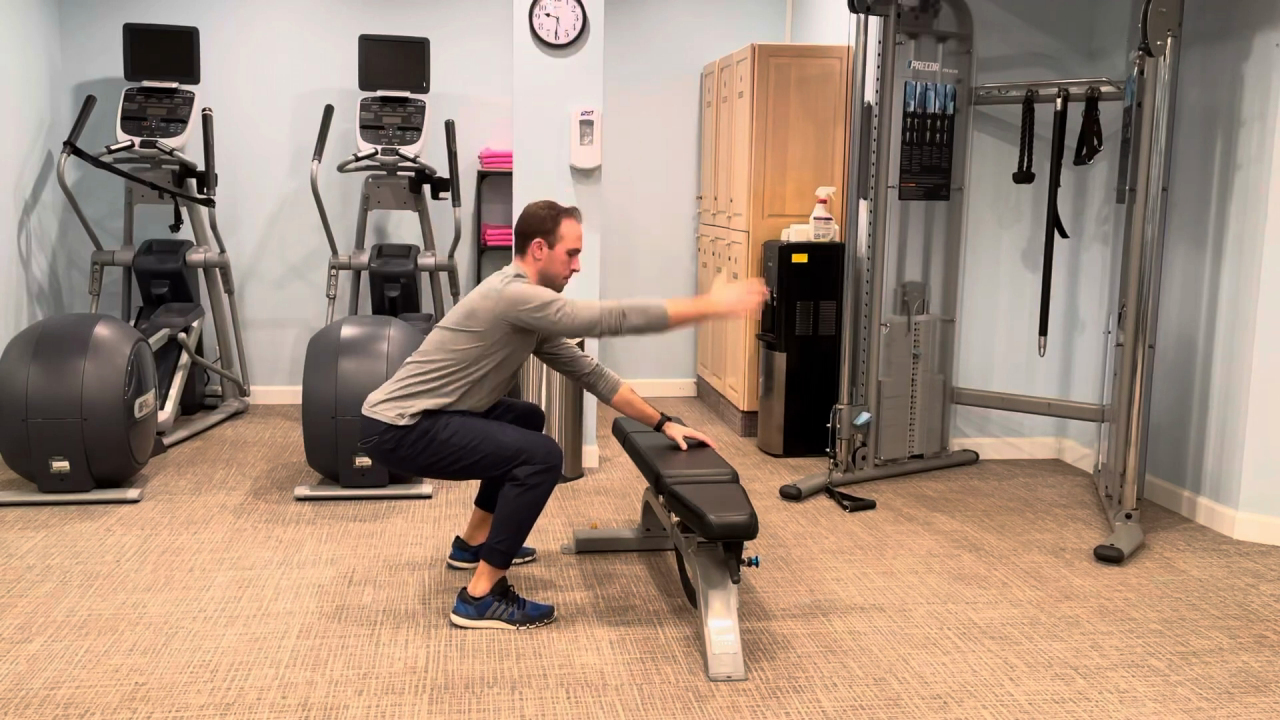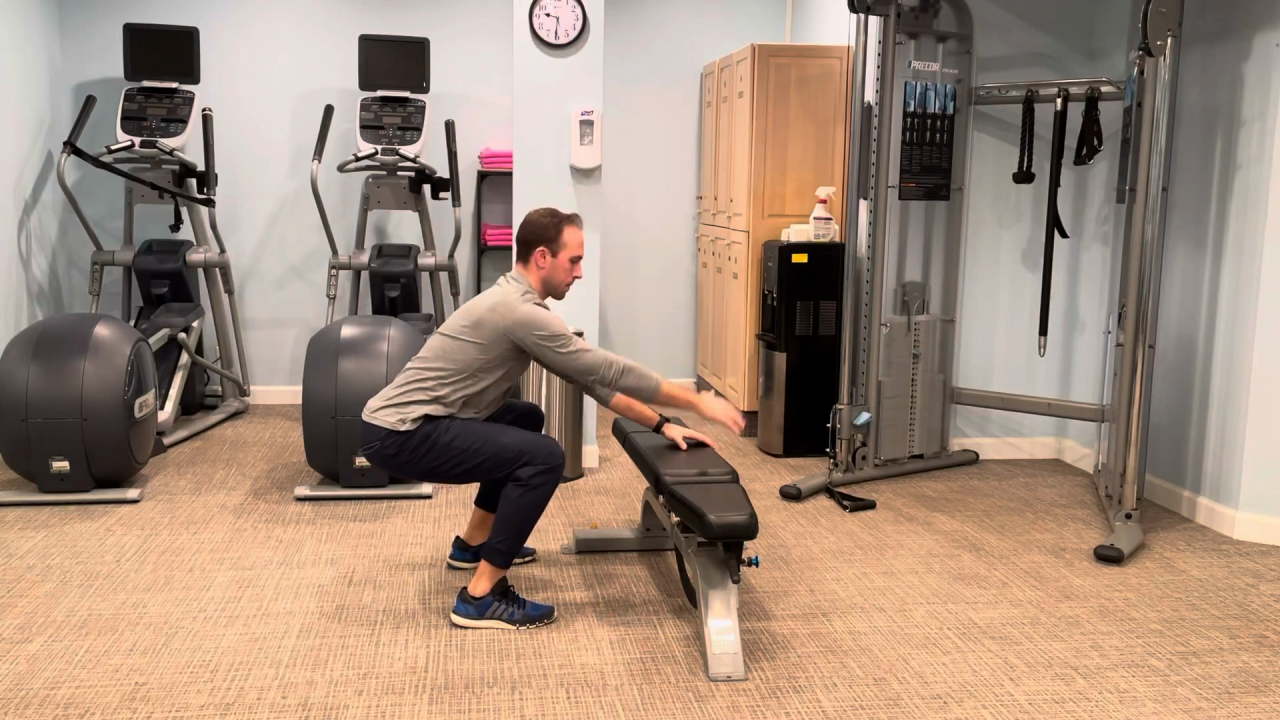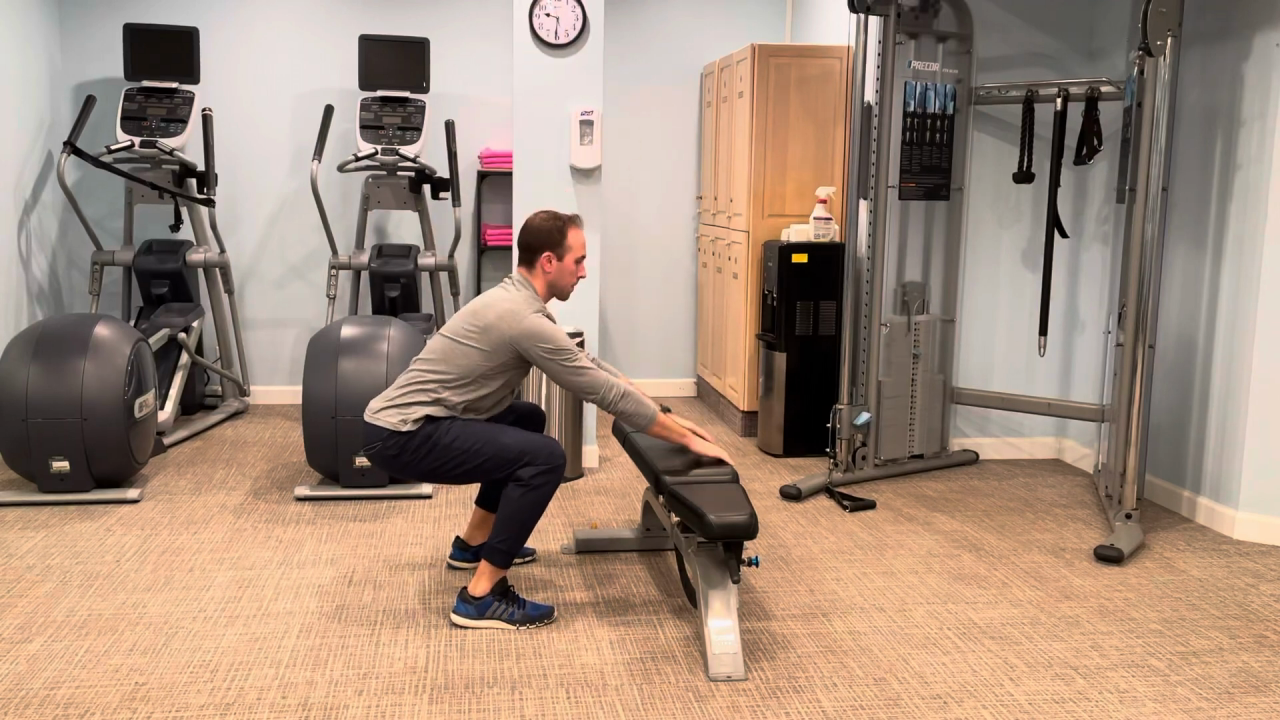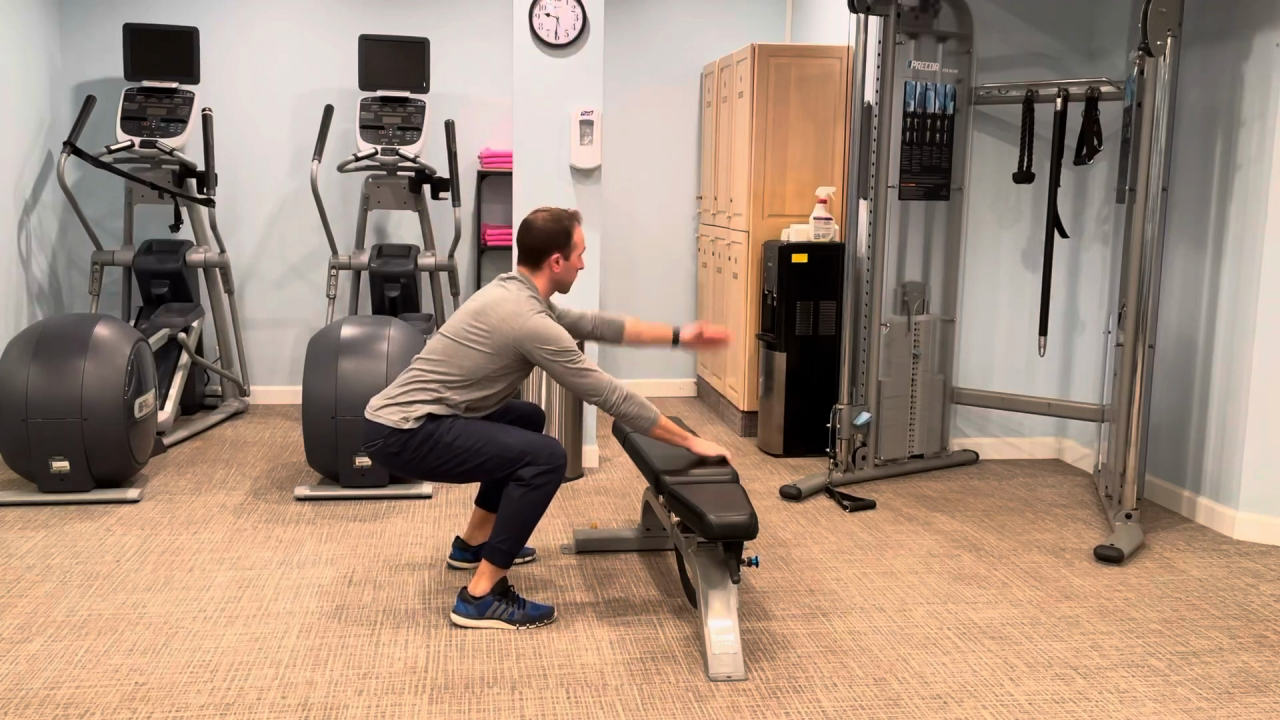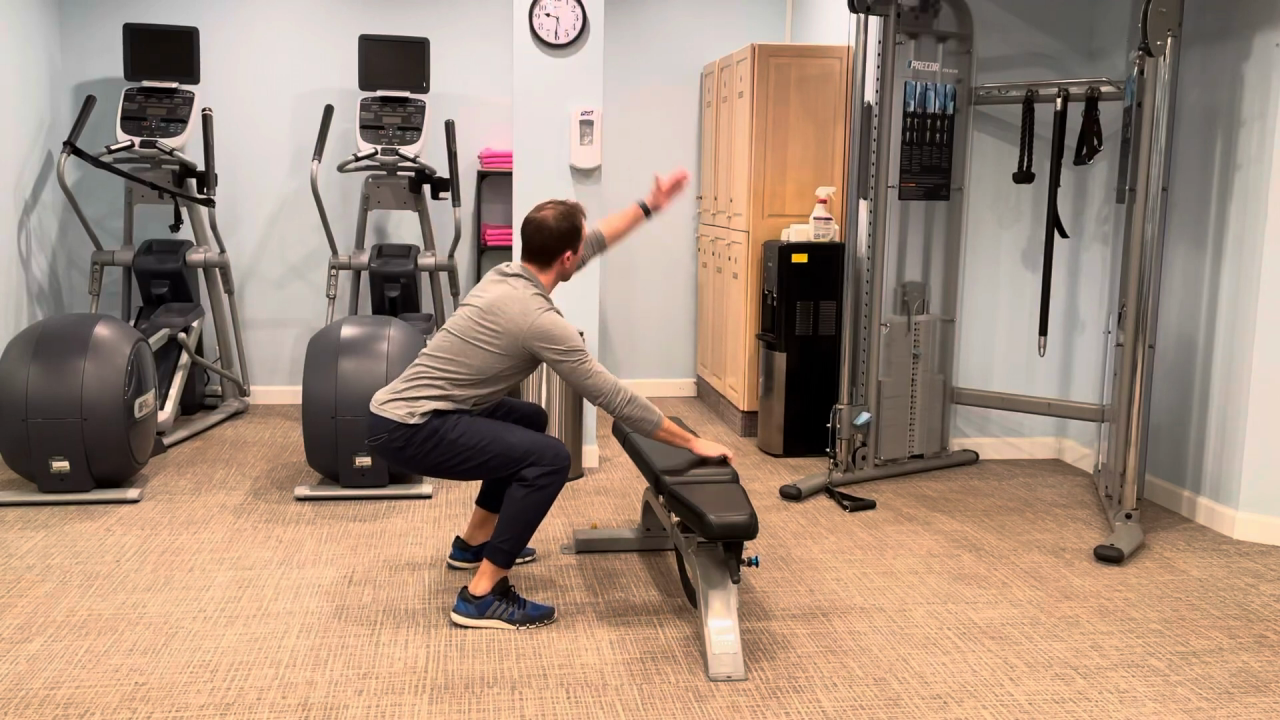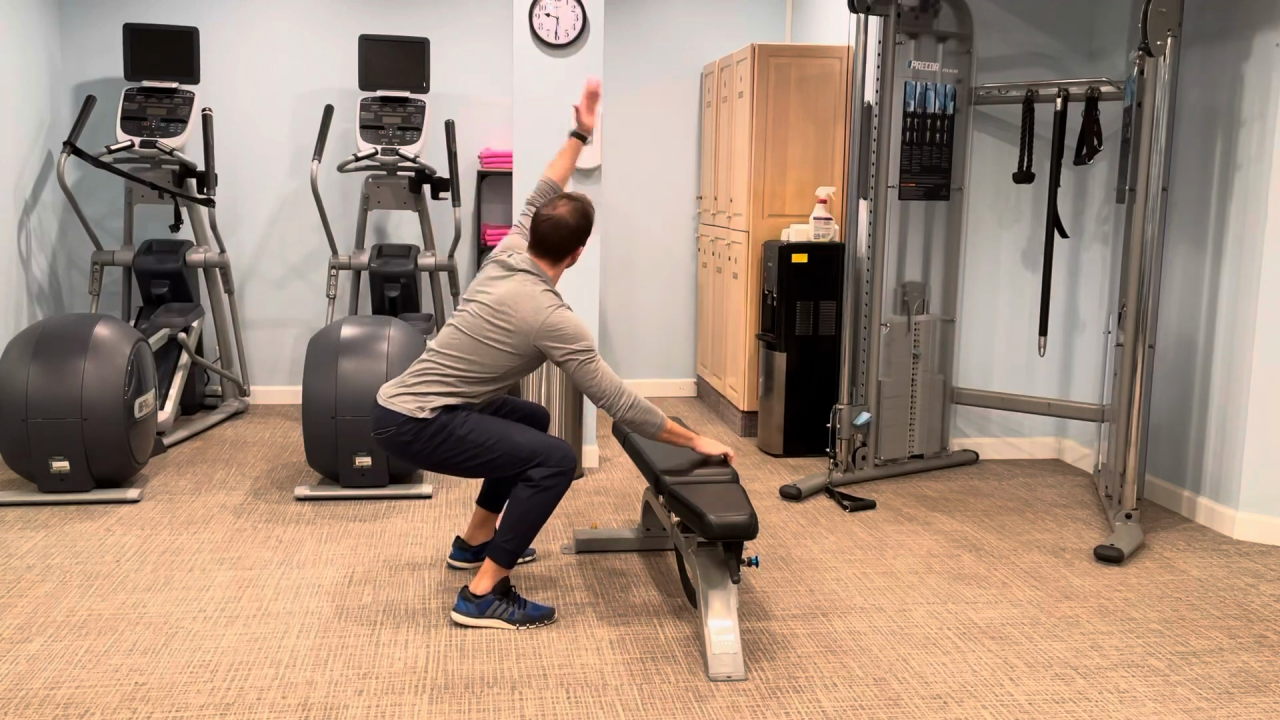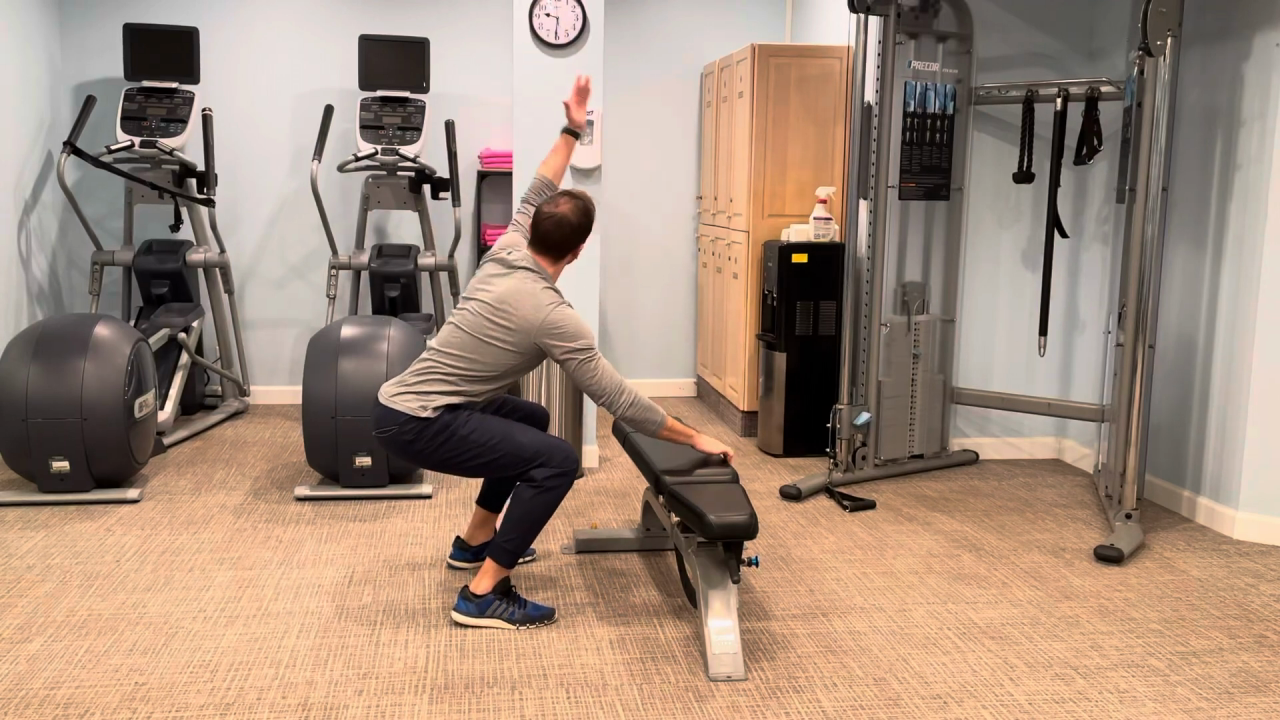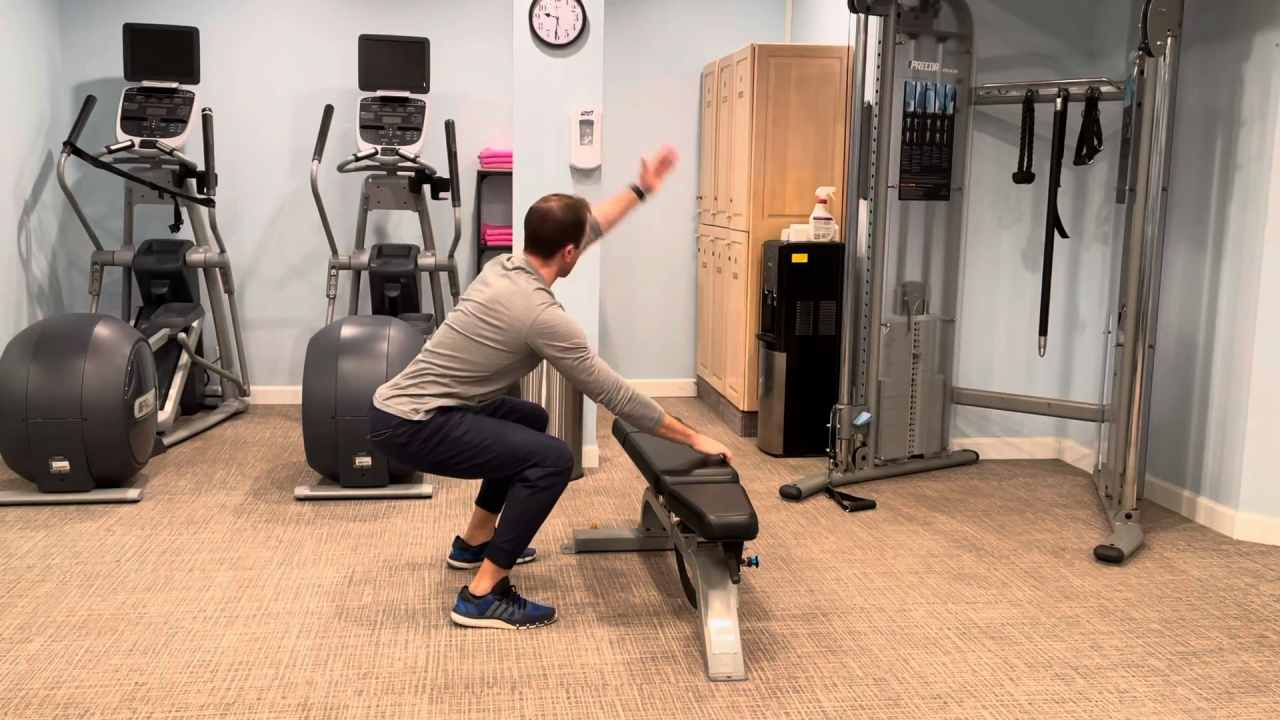
dt=0.2s
person 1, frame 1
left shoulder: (525, 302)
right shoulder: (515, 295)
left elbow: (589, 371)
right elbow: (616, 319)
left wrist: (662, 423)
right wrist: (711, 306)
left hip: (412, 417)
right hip: (397, 430)
left knee: (526, 421)
right knee: (540, 457)
left ankle: (474, 543)
right ankle: (481, 597)
person 1, frame 2
left shoulder: (518, 303)
right shoulder: (520, 312)
left elbow: (594, 376)
right elbow: (609, 371)
left wrist: (661, 423)
right wrist: (696, 401)
left hip: (408, 421)
right hip: (398, 435)
left knee: (526, 420)
right knee: (541, 457)
left ankle: (473, 543)
right ankle: (481, 597)
person 1, frame 3
left shoulder: (517, 301)
right shoulder: (524, 320)
left elbow: (592, 371)
right elbow: (607, 392)
left wrist: (668, 416)
right wrist: (687, 438)
left hip: (406, 421)
right hip: (399, 437)
left knee: (527, 420)
right knee: (543, 457)
left ankle: (474, 542)
right ankle: (481, 597)
person 1, frame 4
left shoulder: (513, 291)
right shoulder: (528, 322)
left elbow: (591, 324)
right elbow: (610, 395)
left wrist: (676, 336)
right wrist: (690, 440)
left hip: (404, 418)
right hip: (401, 435)
left knee: (527, 420)
right knee: (544, 458)
left ankle: (474, 542)
right ankle: (481, 597)
person 1, frame 5
left shoulder: (506, 277)
right shoulder: (541, 322)
left elbow: (582, 246)
right elbow: (615, 398)
left wrist: (648, 208)
right wrist: (692, 441)
left hip: (404, 415)
right hip: (407, 429)
left knee: (529, 422)
right knee: (548, 459)
left ankle: (475, 543)
right ankle: (481, 598)
person 1, frame 6
left shoulder: (504, 259)
right shoulder: (549, 318)
left elbow: (542, 198)
right elbow: (618, 401)
left wrist: (580, 137)
right wrist: (695, 440)
left hip: (407, 405)
right hip: (413, 425)
left knee: (531, 422)
right knee: (555, 461)
left ankle: (475, 542)
right ankle: (482, 595)
person 1, frame 7
left shoulder: (501, 257)
right shoulder: (549, 315)
left elbow: (537, 198)
right elbow: (618, 398)
left wrist: (571, 132)
right wrist: (694, 438)
left hip: (409, 403)
right hip: (414, 423)
left knee: (530, 420)
right knee: (556, 460)
left ankle: (476, 541)
right ankle: (482, 595)
person 1, frame 8
left shoulder: (504, 268)
right shoulder: (540, 315)
left elbow: (582, 231)
right elbow: (613, 393)
left wrist: (640, 190)
right wrist: (693, 438)
left hip: (406, 409)
right hip: (409, 425)
left knee: (528, 424)
right knee: (550, 460)
left ankle: (476, 541)
right ankle: (482, 597)
